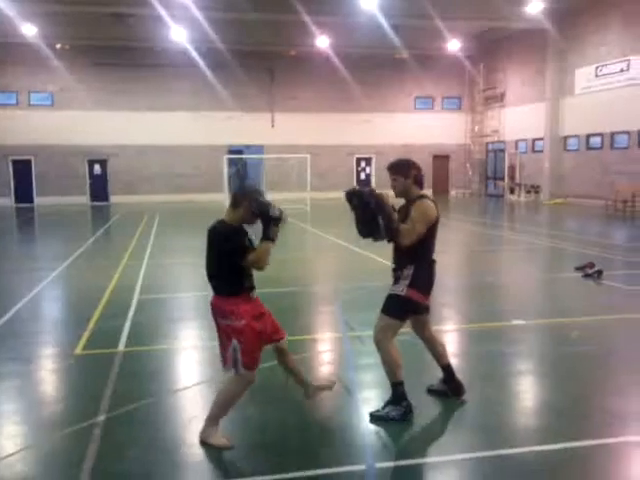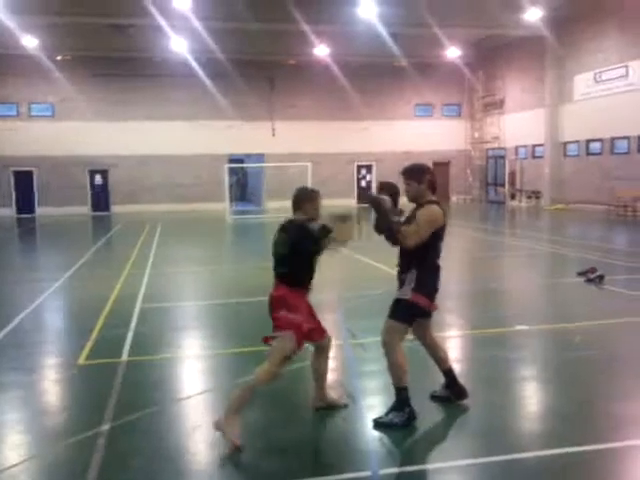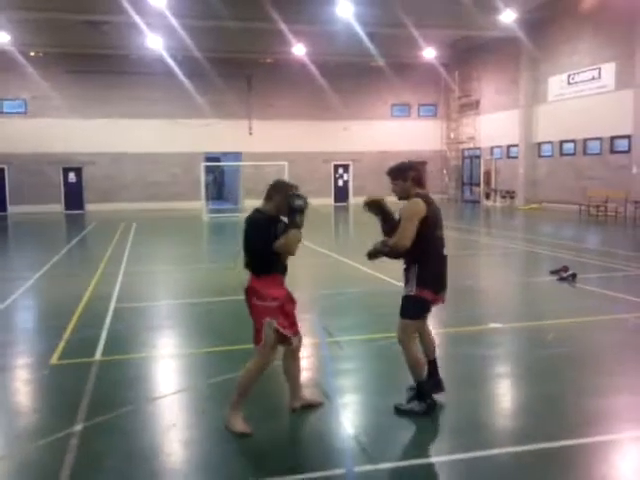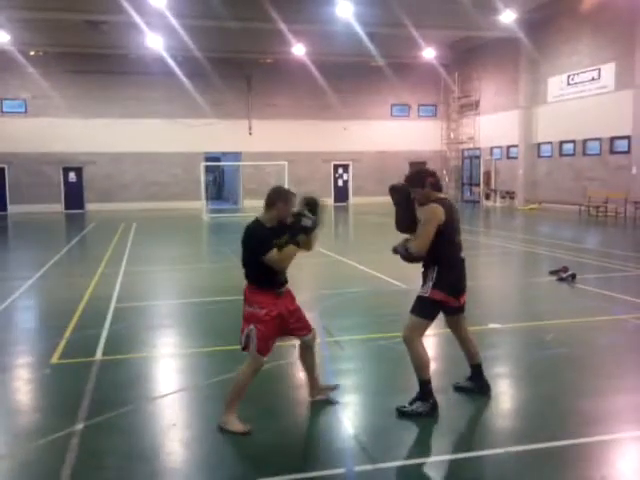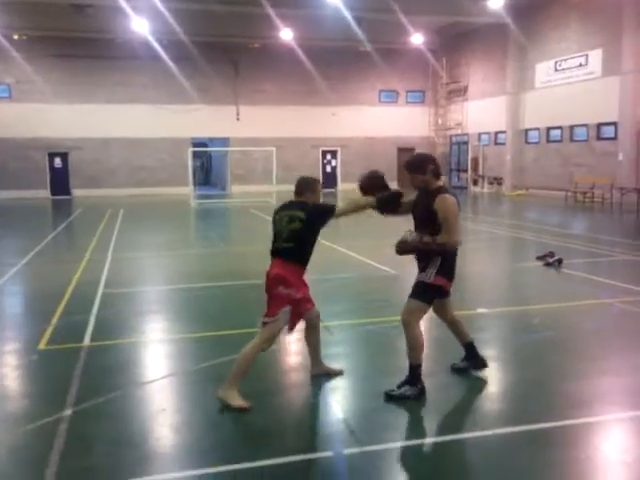
dt=0.4s
person 1, frame 1
left shoulder: (424, 206)
right shoulder: (409, 205)
left elbow: (405, 239)
right elbow: (392, 234)
left wrist: (387, 210)
left hip: (412, 277)
right hip: (415, 275)
left knee: (382, 335)
right knee: (423, 330)
left ankle: (400, 402)
right ankle: (451, 382)
person 1, frame 2
left shoulder: (431, 212)
right shoulder: (419, 210)
left elbow: (407, 241)
right elbow: (396, 236)
left wrist: (386, 212)
right wrist: (385, 211)
left hip: (417, 281)
right hip: (420, 279)
left knee: (390, 340)
right knee: (424, 335)
left ankle: (403, 407)
right ankle: (454, 387)
person 1, frame 3
left shoulder: (414, 204)
right shoulder: (426, 202)
left elbow: (401, 244)
right elbow: (402, 233)
left wrist: (379, 249)
right wrist: (384, 214)
left hip: (423, 275)
right hip: (434, 272)
left knee: (405, 337)
right knee: (420, 326)
left ankle: (423, 398)
right ankle: (432, 378)
person 1, frame 4
left shoulder: (432, 209)
right shoulder: (446, 206)
left elbow: (418, 249)
right elbow: (422, 234)
left wrist: (402, 248)
left hip: (440, 278)
right hip: (455, 275)
left knee: (411, 335)
right knee: (459, 329)
left ankle: (426, 399)
right ankle: (478, 379)
person 1, frame 5
left shoulder: (443, 199)
right shoulder: (423, 195)
left elbow: (452, 241)
right elbow: (398, 208)
left wrist: (414, 244)
left hip: (438, 266)
right hip: (433, 263)
left knee: (409, 318)
right knee: (444, 312)
left ankle: (414, 383)
right ankle: (474, 357)
person 2, frame 1
left shoulder: (236, 229)
right shoulder: (223, 233)
left elbow: (251, 257)
right elbow: (259, 263)
left wrist: (269, 227)
right wrist: (270, 227)
left hip: (247, 301)
right hip: (232, 308)
left knee: (280, 346)
right knee: (244, 376)
left ankle: (307, 387)
right ankle: (209, 428)
person 2, frame 2
left shoulder: (291, 228)
right shoulder: (302, 231)
right elbow: (338, 237)
left hip: (294, 297)
right hip: (289, 301)
left knee: (323, 342)
right knee: (276, 364)
left ankle: (321, 397)
right ankle: (230, 417)
person 2, frame 3
left shoulder: (272, 218)
right shoulder: (259, 221)
left elbow: (285, 246)
right elbow: (288, 249)
left wrist: (293, 219)
right wrist: (296, 217)
left hip: (276, 287)
right hip: (264, 290)
left knee: (293, 342)
right knee: (264, 355)
left ankle: (296, 397)
right ankle: (234, 412)
person 2, frame 4
left shoulder: (283, 226)
right shoulder: (254, 232)
left elbow: (307, 246)
right elbow: (281, 262)
left wrist: (308, 229)
right wrist: (297, 234)
left hip: (281, 294)
right hip: (259, 300)
left knee: (308, 337)
right knee: (255, 361)
left ankle: (315, 387)
right ankle: (228, 414)
person 2, frame 5
left shoulder: (283, 210)
right shoulder: (314, 210)
right elbow: (349, 208)
right wrist: (373, 201)
left hip: (288, 275)
right hip: (285, 278)
left knee: (313, 318)
right knee: (267, 338)
left ankle: (317, 366)
right ankle: (228, 388)
